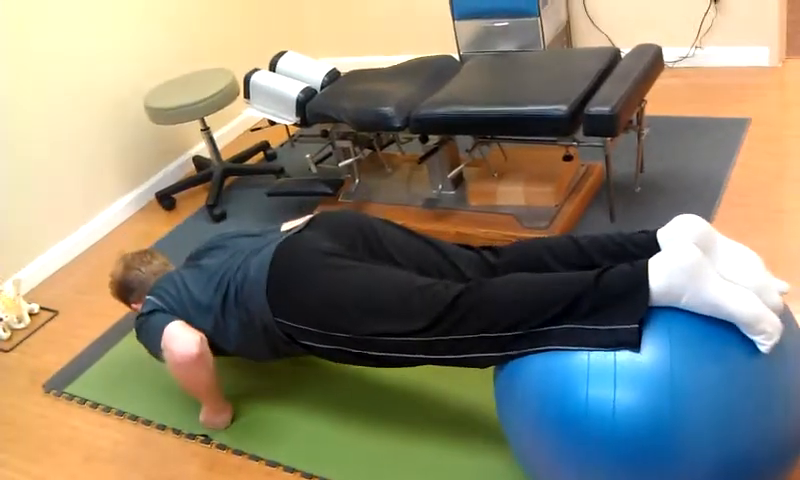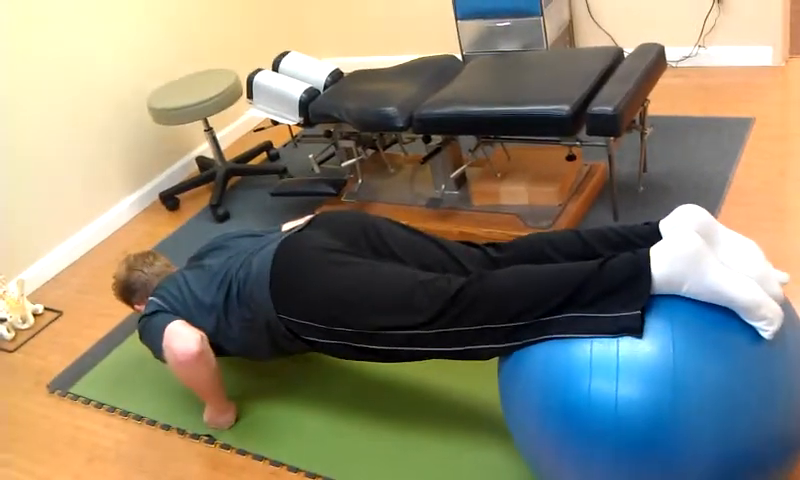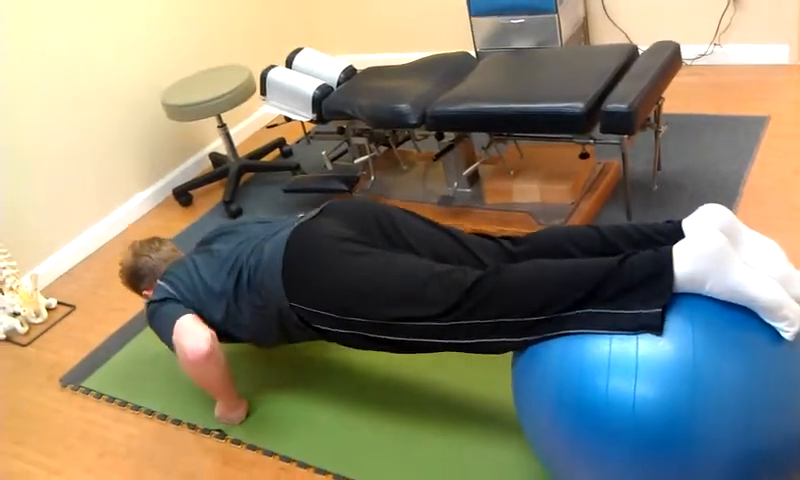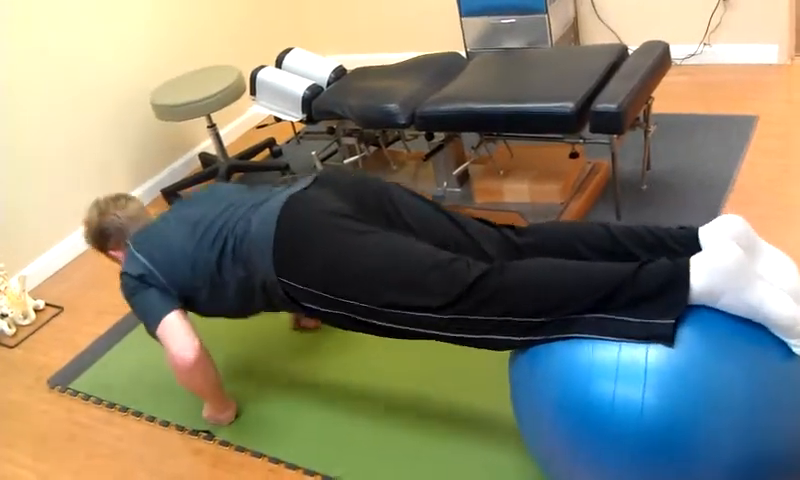
dt=0.4s
person 1, frame 1
left shoulder: (153, 312)
right shoulder: (210, 246)
left elbow: (187, 347)
right elbow: (306, 218)
left wrist: (215, 409)
left hip: (300, 291)
right hip: (339, 228)
left knee: (462, 320)
right knee: (493, 272)
left ankle: (658, 281)
right ankle: (669, 243)
person 1, frame 2
left shoulder: (156, 312)
right shoulder: (212, 248)
left elbow: (187, 349)
right elbow: (304, 220)
left wrist: (218, 408)
left hip: (302, 291)
right hip: (340, 229)
left knee: (468, 311)
right knee: (494, 266)
left ankle: (660, 271)
right ankle: (670, 235)
person 1, frame 3
left shoulder: (166, 298)
right shoulder: (218, 234)
left elbow: (199, 347)
left wrist: (230, 404)
right wrist: (325, 308)
left hip: (316, 277)
right hip: (349, 214)
left knee: (483, 305)
right knee: (509, 259)
left ankle: (683, 268)
right ankle: (688, 233)
person 1, frame 4
left shoulder: (138, 269)
right shoulder: (196, 196)
left elbow: (185, 354)
left wrist: (218, 406)
right wrist: (316, 300)
left hip: (308, 251)
right hip: (335, 188)
left knee: (479, 298)
right knee: (507, 252)
left ankle: (698, 279)
right ankle: (703, 241)
